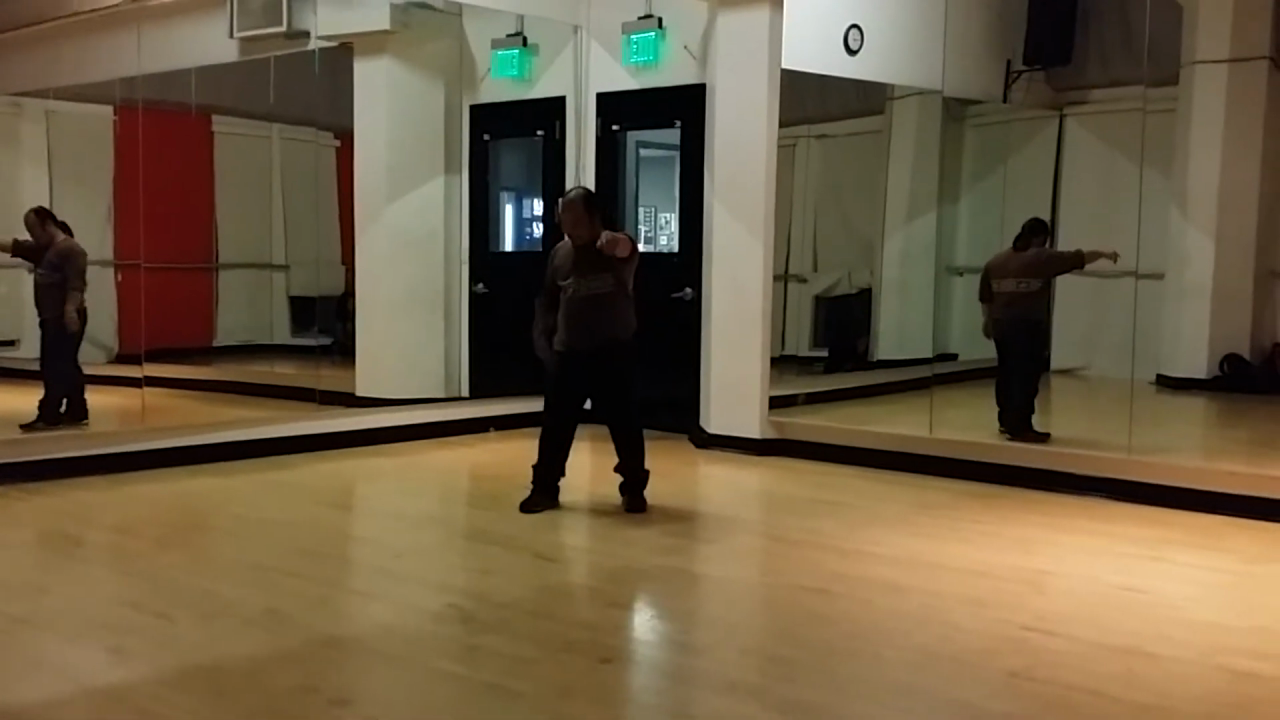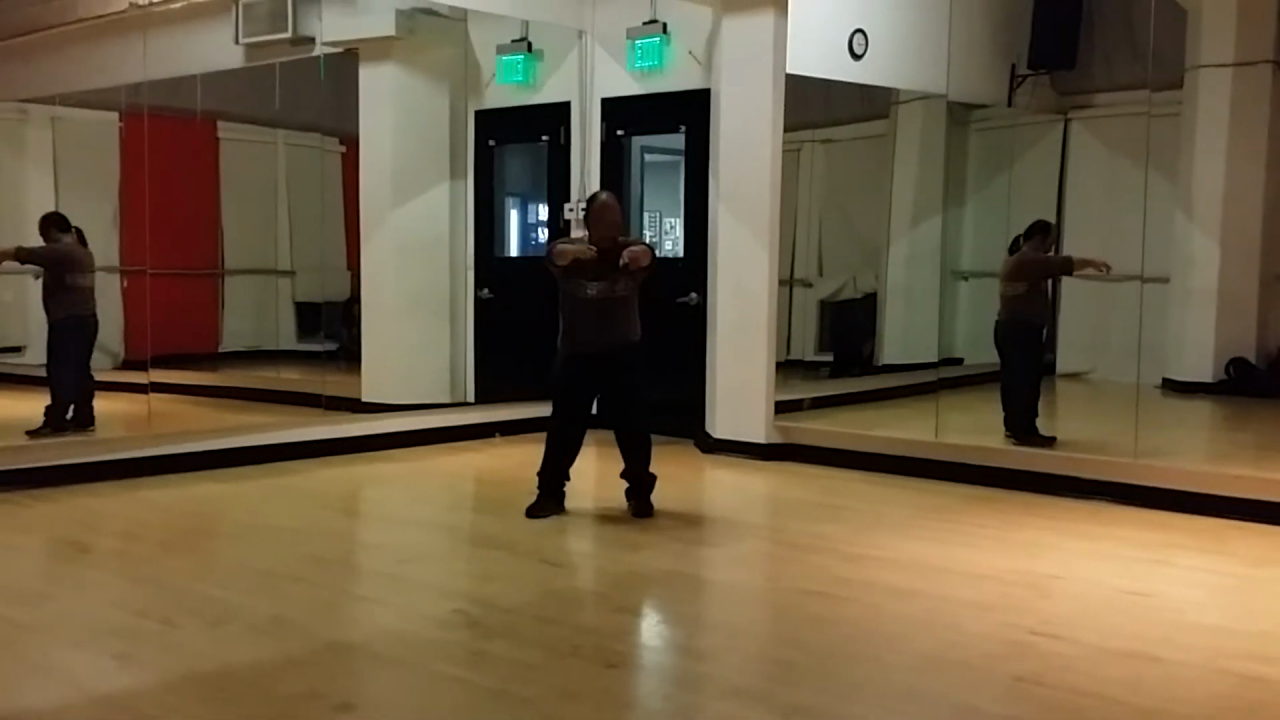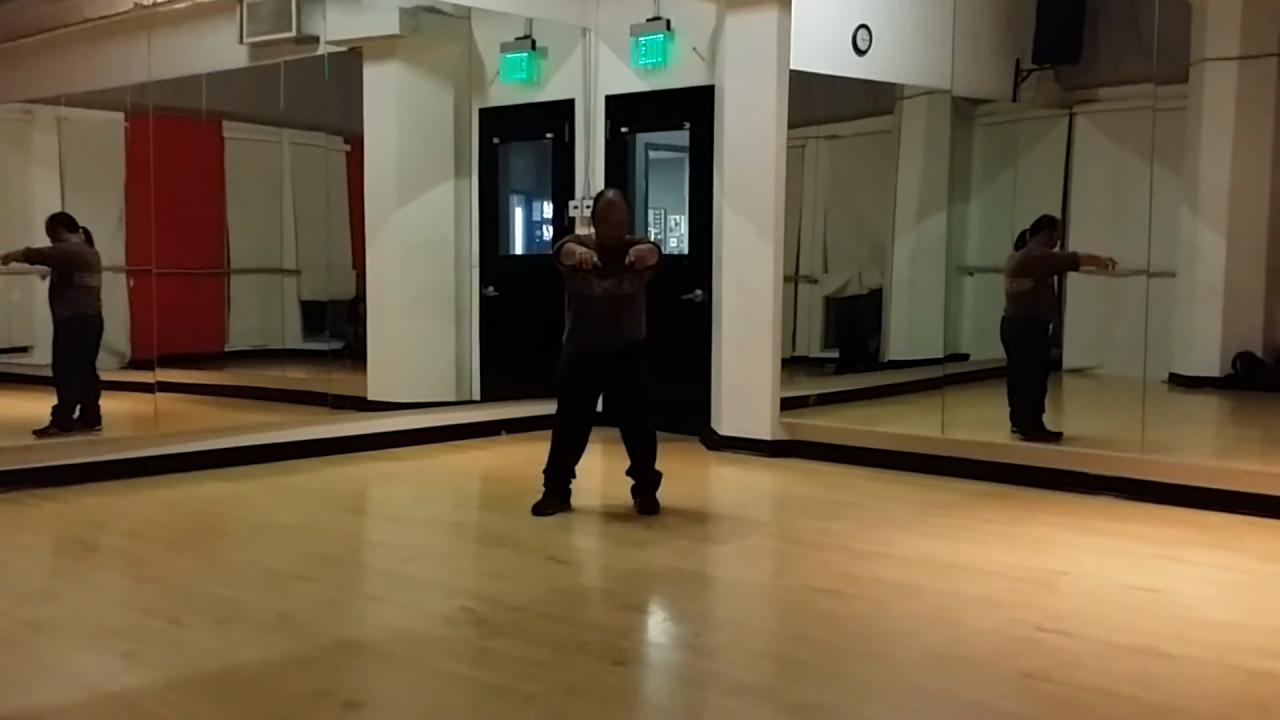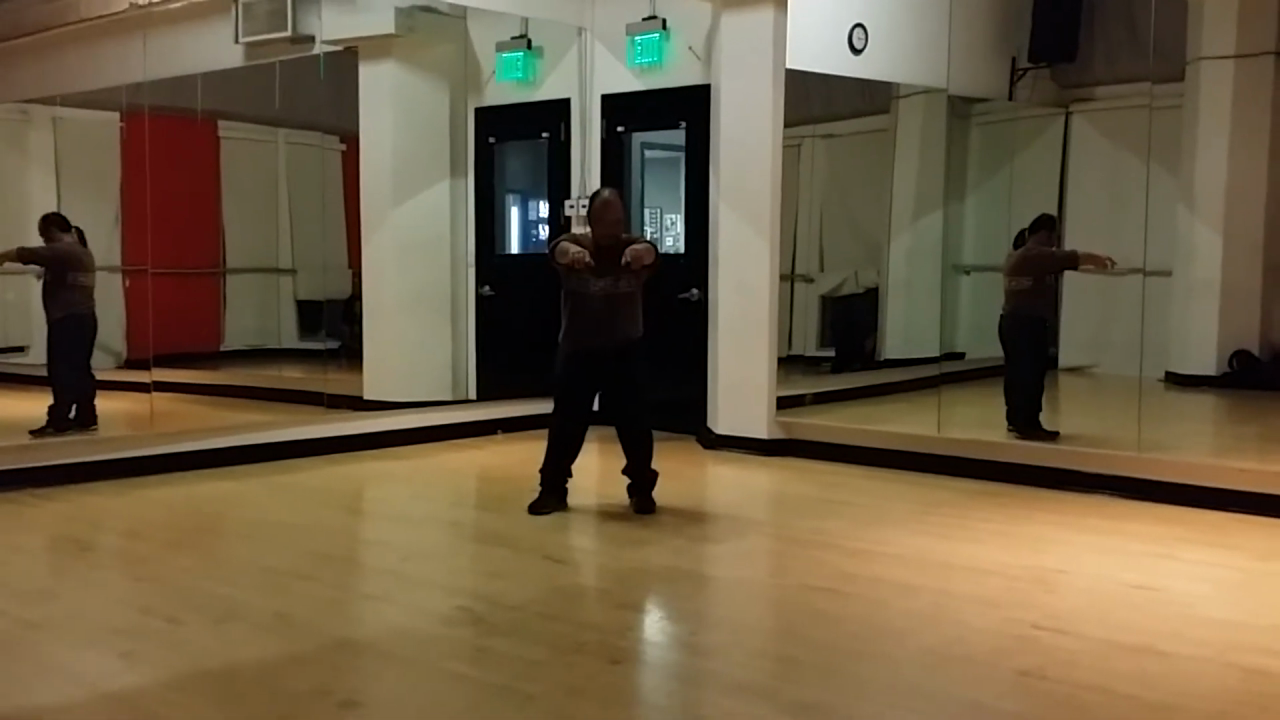
dt=0.5s
person 1, frame 1
left shoulder: (616, 250)
right shoulder: (559, 253)
left elbow: (625, 249)
right elbow: (547, 301)
left wrist: (613, 241)
right wrist: (542, 336)
left hip: (613, 352)
right hip: (567, 353)
left knee: (624, 423)
right knee: (555, 423)
left ankle: (634, 488)
right ankle: (544, 488)
person 1, frame 2
left shoulder: (629, 251)
right shoulder: (571, 252)
left elbow: (646, 255)
right elbow: (556, 253)
left wrist: (637, 254)
right wrist: (572, 251)
left hip: (622, 356)
right hip: (576, 356)
left knee: (632, 428)
right knee: (564, 427)
left ankle: (640, 492)
right ankle: (550, 493)
person 1, frame 3
left shoulder: (636, 249)
right shoulder: (578, 247)
left elbow: (654, 254)
right elbow: (562, 252)
left wrist: (643, 252)
right wrist: (578, 251)
left hip: (627, 354)
right hip: (580, 353)
left knee: (638, 424)
right knee: (569, 424)
left ankle: (645, 490)
right ankle: (556, 490)
person 1, frame 4
left shoulder: (632, 248)
right shoulder: (574, 246)
left elbow: (650, 252)
right elbow: (557, 249)
left wrist: (639, 251)
right wrist: (572, 251)
left hip: (624, 353)
right hip: (577, 352)
left knee: (634, 424)
right knee: (566, 423)
left ankle: (642, 489)
right ankle: (552, 489)
person 2, frame 1
left shoulder: (996, 261)
right shoulder: (1043, 258)
left elbow: (986, 296)
right elbow: (1077, 258)
left wrist: (988, 320)
right wrist: (1104, 254)
left hip: (1002, 326)
right hip: (1029, 327)
left knee: (1007, 373)
right knee: (1026, 376)
left ankle: (1007, 421)
right ankle: (1019, 428)
person 2, frame 2
left shoulder: (1013, 260)
right shoulder: (1032, 260)
right elbow: (1066, 264)
right wrist: (1093, 262)
left hip: (1007, 327)
right hip: (1024, 330)
left knee: (1012, 378)
right knee: (1027, 380)
left ankle: (1013, 426)
right ankle: (1024, 432)
person 2, frame 3
left shoulder: (1017, 256)
right shoulder: (1039, 256)
left elbow: (1061, 261)
right elbow: (1075, 259)
right wrist: (1101, 260)
left hip: (1013, 323)
right hip: (1031, 326)
left knee: (1019, 374)
right knee: (1034, 375)
left ankle: (1019, 421)
right ankle: (1031, 427)
person 2, frame 4
left shoulder: (1015, 255)
right shoulder: (1039, 255)
right elbow: (1077, 258)
left wrist: (1094, 261)
right wrist: (1101, 259)
left hip: (1011, 321)
right hip: (1030, 324)
left knee: (1016, 372)
right knee: (1031, 374)
left ankle: (1016, 419)
right ankle: (1028, 425)
person 3, frame 1
left shoulder: (70, 250)
right shoulder: (44, 249)
left elbow: (76, 285)
left wrist: (70, 311)
left hip: (64, 319)
right hip: (53, 318)
left knee: (55, 366)
right knee: (66, 366)
left ankle: (49, 416)
right ankle: (77, 413)
person 3, frame 2
left shoulder: (60, 252)
right shoulder: (82, 251)
left elbow: (23, 254)
right elbow: (38, 256)
left hip: (68, 323)
right hip: (85, 320)
left knee: (61, 372)
right knee: (79, 371)
left ankle: (55, 422)
right ankle: (83, 419)
person 3, frame 3
left shoulder: (68, 251)
right shoulder: (89, 251)
left elbow: (32, 255)
right elbow: (45, 257)
left hip: (73, 321)
right hip: (90, 320)
left knee: (67, 371)
right knee: (85, 370)
left ankle: (63, 422)
right ankle: (90, 418)
person 3, frame 4
left shoulder: (61, 251)
right shoulder: (82, 251)
left elbow: (25, 254)
right elbow: (39, 257)
left hip: (67, 321)
right hip: (84, 319)
left knee: (62, 371)
right knee: (80, 370)
left ankle: (59, 421)
right ankle: (86, 418)
